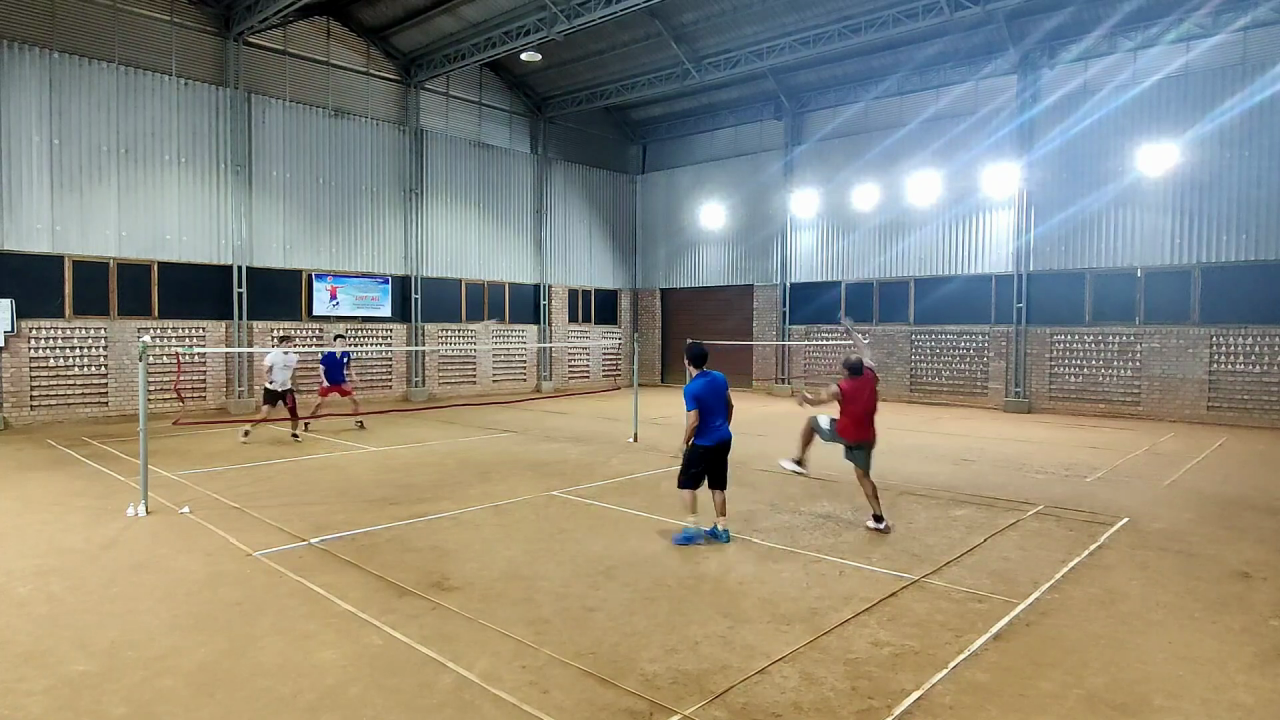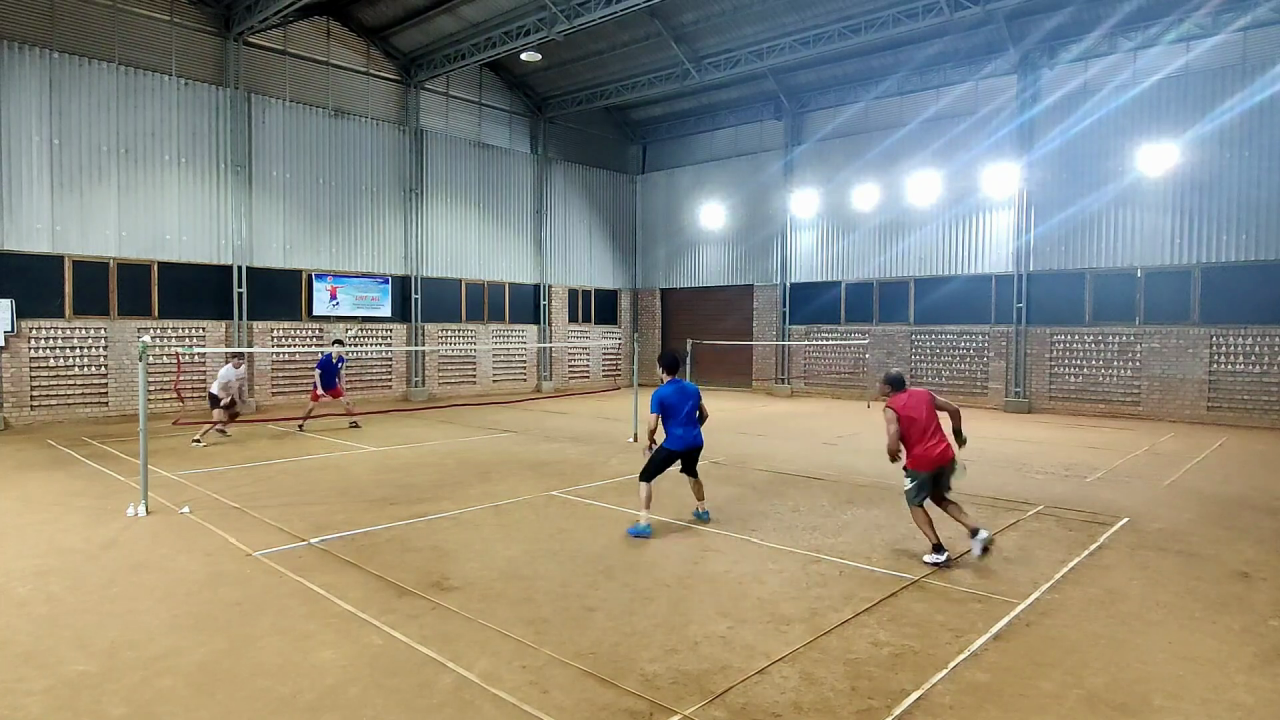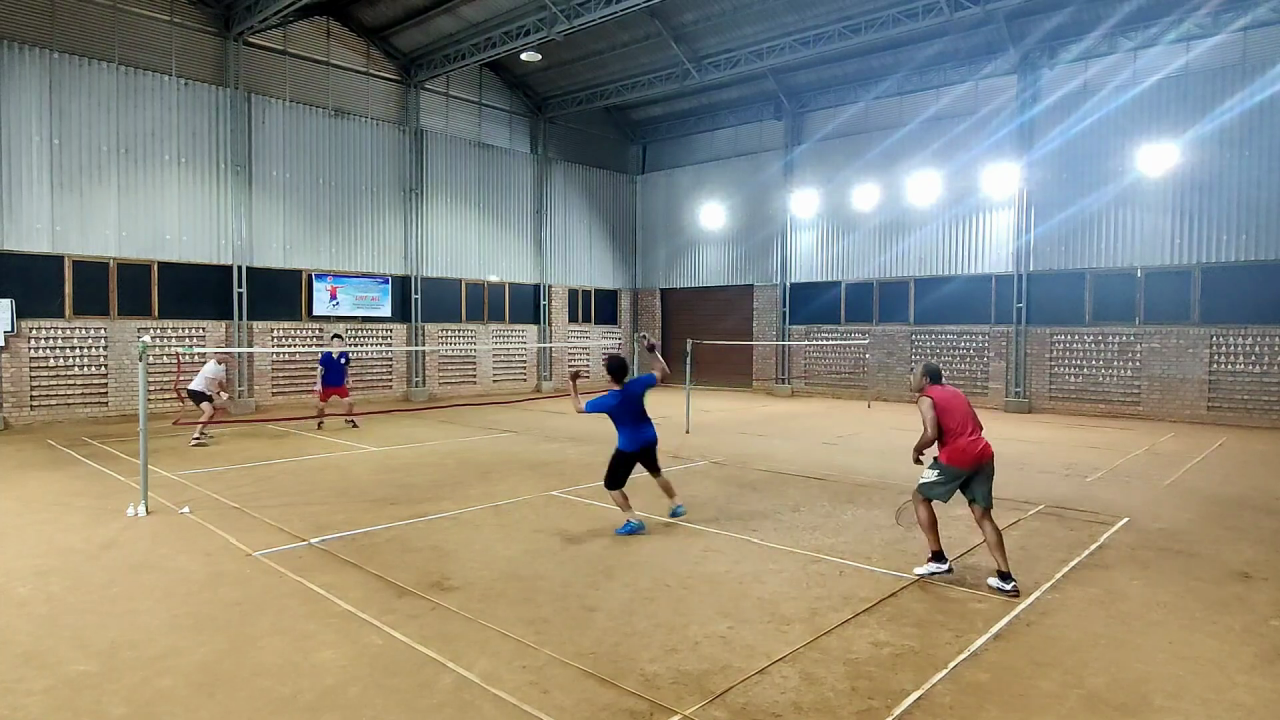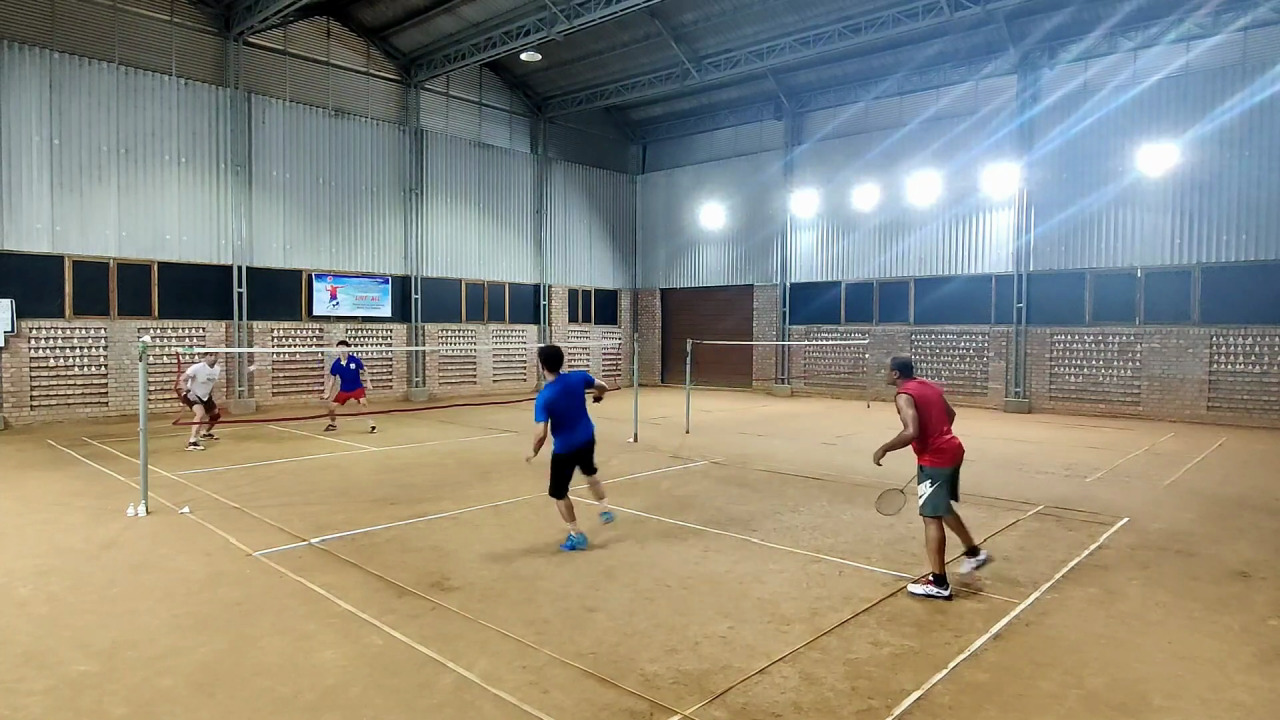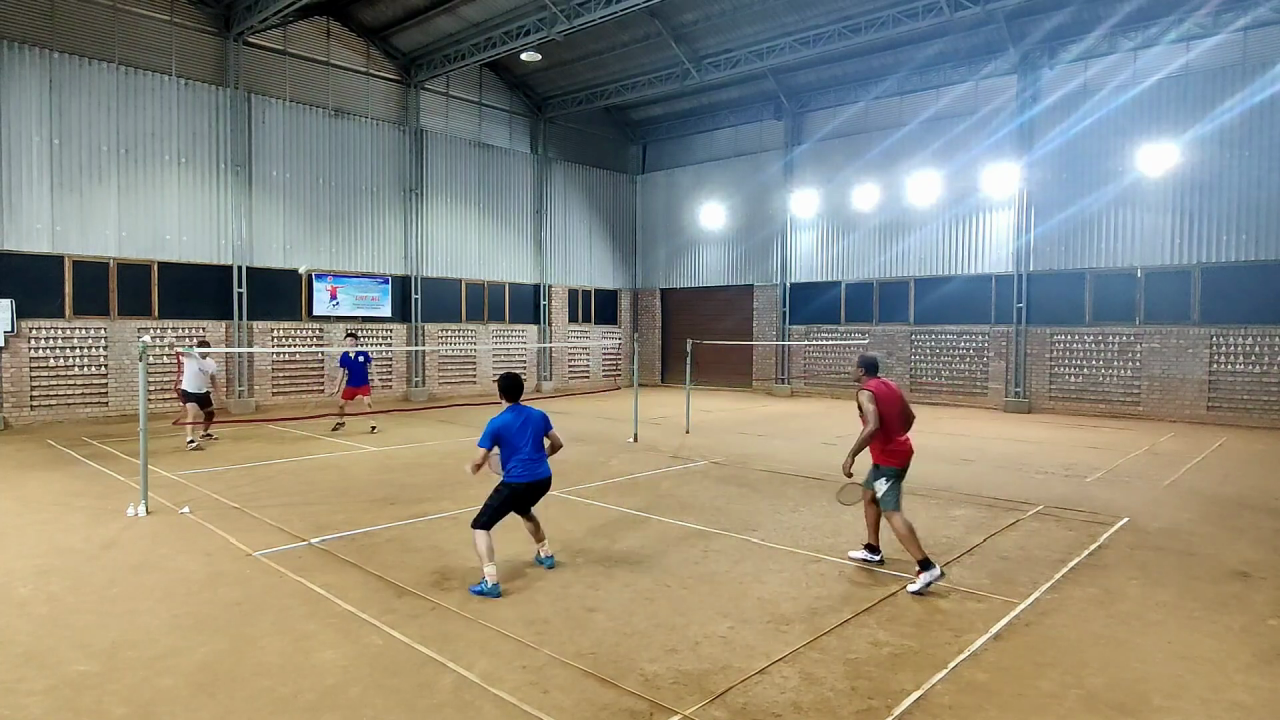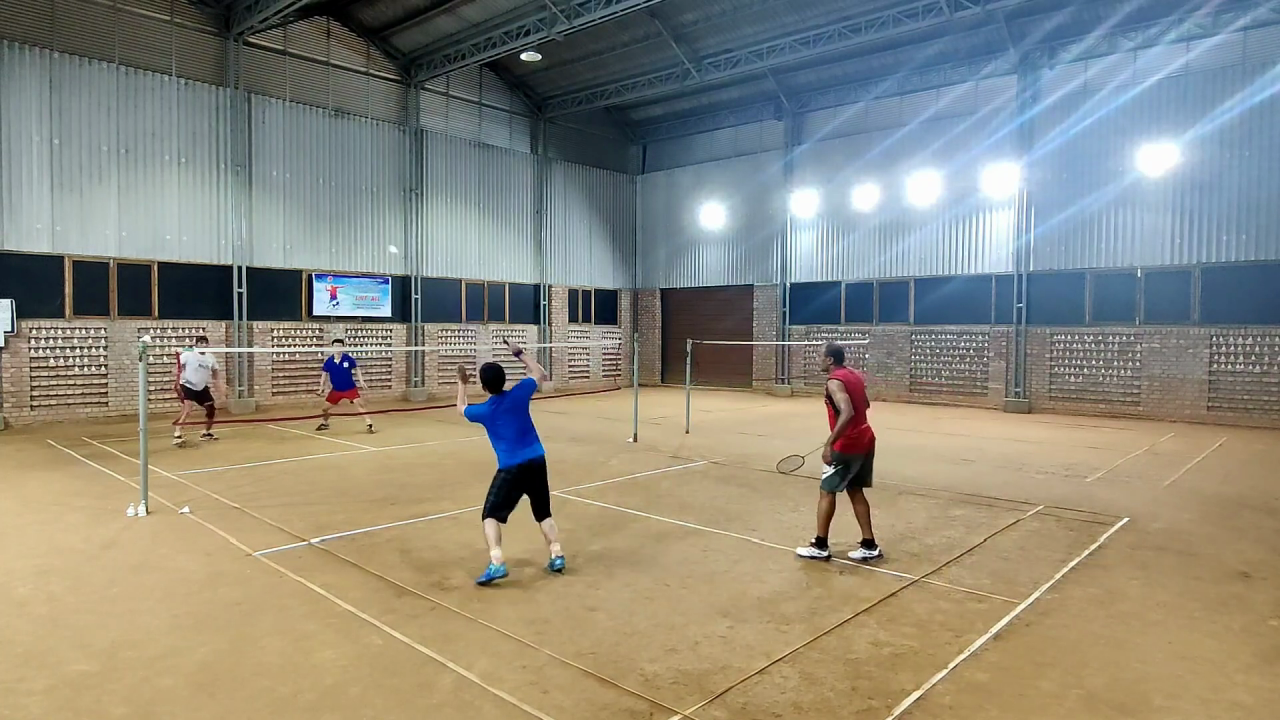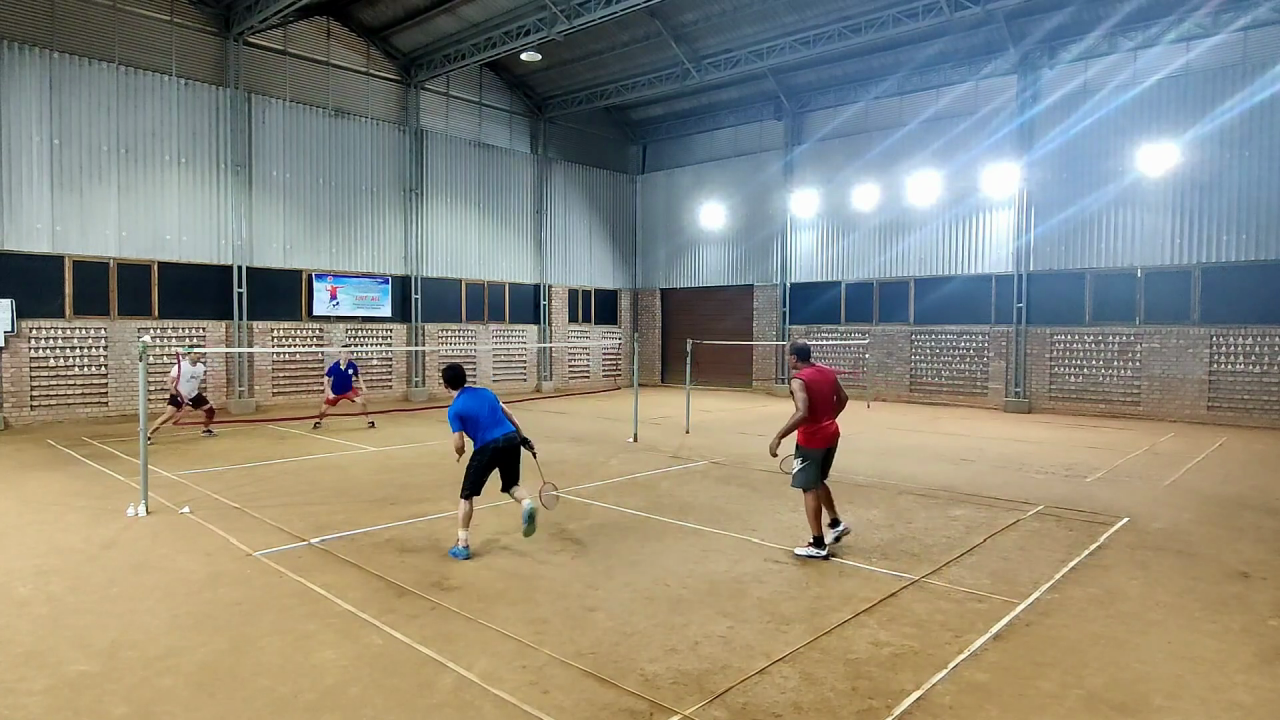
dt=0.4s
person 1, frame 1
left shoulder: (841, 388)
right shoulder: (870, 376)
left elbow: (815, 401)
right elbow: (864, 353)
left wrist: (804, 397)
right wrist: (857, 337)
left hip: (846, 433)
right hip: (867, 437)
left knee: (811, 424)
right knee: (863, 476)
left ankle: (799, 462)
right ankle: (879, 519)
person 1, frame 2
left shoulder: (891, 408)
right shoulder: (924, 394)
left elbow: (894, 441)
right elbow: (954, 410)
left wrist: (892, 454)
right wrist: (958, 434)
left hip: (920, 461)
right hip: (945, 455)
left knee: (915, 506)
right knee: (940, 498)
left ankle: (938, 551)
right ankle: (977, 532)
person 1, frame 3
left shoulder: (926, 398)
right shoulder: (956, 393)
left elbow: (931, 434)
right elbow: (978, 426)
left wrist: (916, 450)
left hip: (955, 459)
right hip: (983, 454)
left knee: (920, 499)
right knee: (983, 516)
left ankle: (938, 559)
right ankle: (1006, 579)
person 1, frame 4
left shoulder: (904, 396)
right shoulder: (929, 386)
left elbow: (911, 432)
right elbow: (950, 413)
left wrist: (883, 449)
left hip: (935, 460)
right hip: (954, 450)
left knee: (932, 516)
right knee: (942, 508)
left ankle: (938, 583)
right ankle: (974, 552)
person 1, frame 5
left shoulder: (865, 392)
right shoulder: (890, 386)
left elbow: (872, 426)
right elbow: (910, 417)
left wrist: (851, 455)
left hip: (887, 457)
right hip: (902, 450)
left knee: (892, 512)
right knee: (869, 494)
left ankle: (927, 567)
right ankle: (872, 550)
person 1, frame 6
left shoulder: (835, 381)
right shoulder: (855, 376)
left elbow: (847, 414)
left wrist: (829, 445)
left hip: (848, 445)
right hip: (865, 440)
left knee: (827, 492)
right knee: (855, 491)
left ankle: (820, 546)
right ankle: (869, 545)
person 1, frame 7
left shoulder: (799, 379)
right shoulder: (827, 372)
left elbow: (802, 413)
right elbow: (843, 398)
left wrist: (778, 437)
left hip: (812, 440)
right hip: (831, 435)
left knee: (810, 489)
right knee: (818, 482)
left ankle: (818, 545)
right ankle: (836, 523)
person 2, frame 1
left shoulder: (692, 388)
right shoulder: (720, 378)
left elbow: (693, 422)
right elbow: (730, 406)
left wrist: (685, 443)
left hip: (704, 443)
right hip: (723, 439)
left knee: (686, 483)
right knee: (718, 484)
left ankle: (692, 528)
right ankle: (721, 528)
person 2, frame 2
left shoulder: (659, 394)
right shoulder: (692, 388)
left elbow: (652, 426)
right elbow: (705, 415)
left wrist: (650, 441)
left hip: (673, 446)
right hip: (696, 443)
left knee: (645, 478)
right knee: (691, 472)
left ankle: (644, 523)
right ankle: (702, 510)
person 2, frame 3
left shoulder: (605, 402)
right shoulder: (638, 385)
left elbow: (579, 408)
right elbow: (664, 373)
left wrist: (572, 383)
right wrist: (653, 351)
left hip: (628, 448)
right hip: (650, 440)
left knee: (612, 485)
right knee: (656, 473)
left ankle: (634, 521)
right ankle: (676, 505)
person 2, frame 4
left shoulder: (544, 397)
right shoulder: (578, 377)
left elbow: (541, 434)
right elbow: (603, 387)
left wrist: (534, 453)
right wrist: (598, 396)
left hip: (565, 449)
right hip: (587, 439)
left knee: (558, 494)
right knee: (589, 472)
left ankle: (576, 535)
right ankle: (605, 509)
person 2, frame 5
left shoulder: (496, 424)
right shoulder: (538, 415)
left elbow: (479, 461)
right elbow: (558, 444)
left wrist: (472, 469)
left hip: (515, 483)
right hip: (543, 480)
left knee: (480, 526)
right knee: (524, 510)
left ankle: (491, 580)
right ankle: (546, 554)
person 2, frame 6
left shoulder: (480, 411)
right shoulder: (519, 394)
left elbow: (461, 409)
right elbow: (541, 373)
left wrist: (463, 384)
right wrist: (521, 354)
left hip: (510, 468)
right hip: (537, 461)
left knee: (491, 517)
right knee: (543, 513)
left ankle: (497, 563)
right ankle: (557, 556)
person 2, frame 7
left shoulder: (455, 408)
right shoulder: (486, 392)
left elbow: (459, 446)
right elbow: (510, 415)
left wrist: (459, 455)
right wrist: (523, 437)
left hip: (486, 447)
right hip: (510, 440)
left knee: (467, 496)
right knee: (512, 487)
left ankle: (462, 545)
right ankle: (527, 504)
